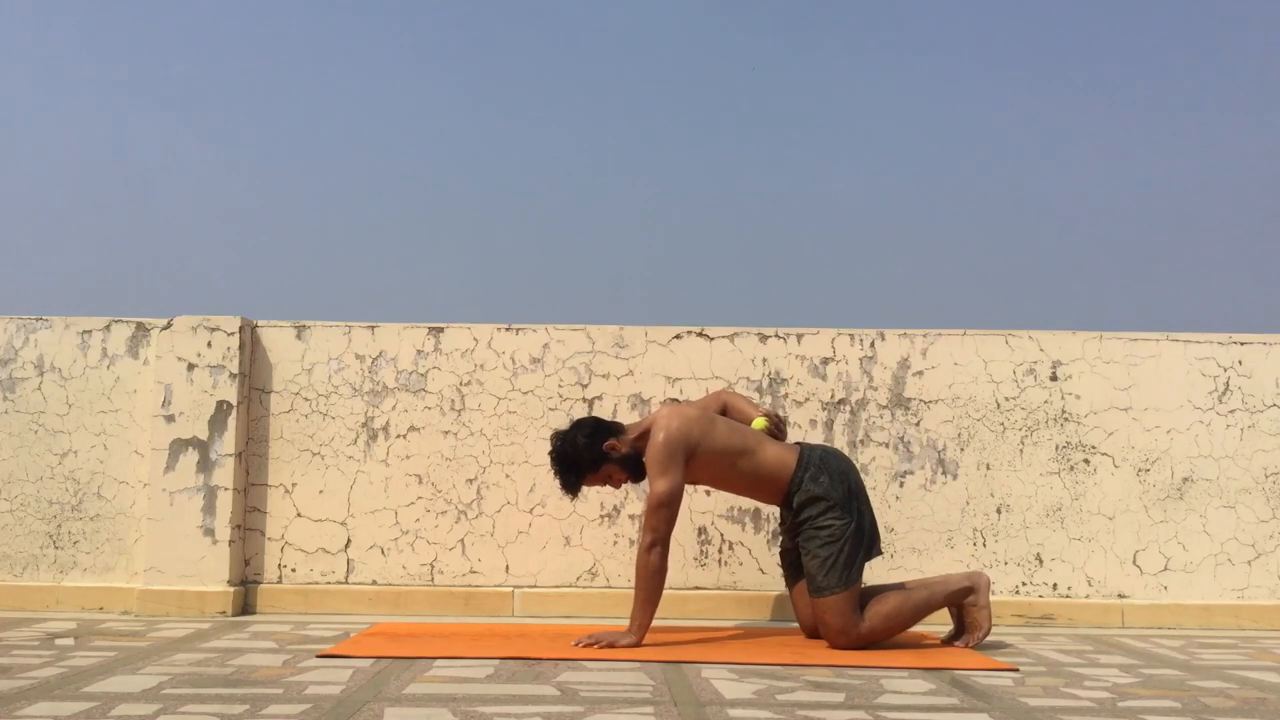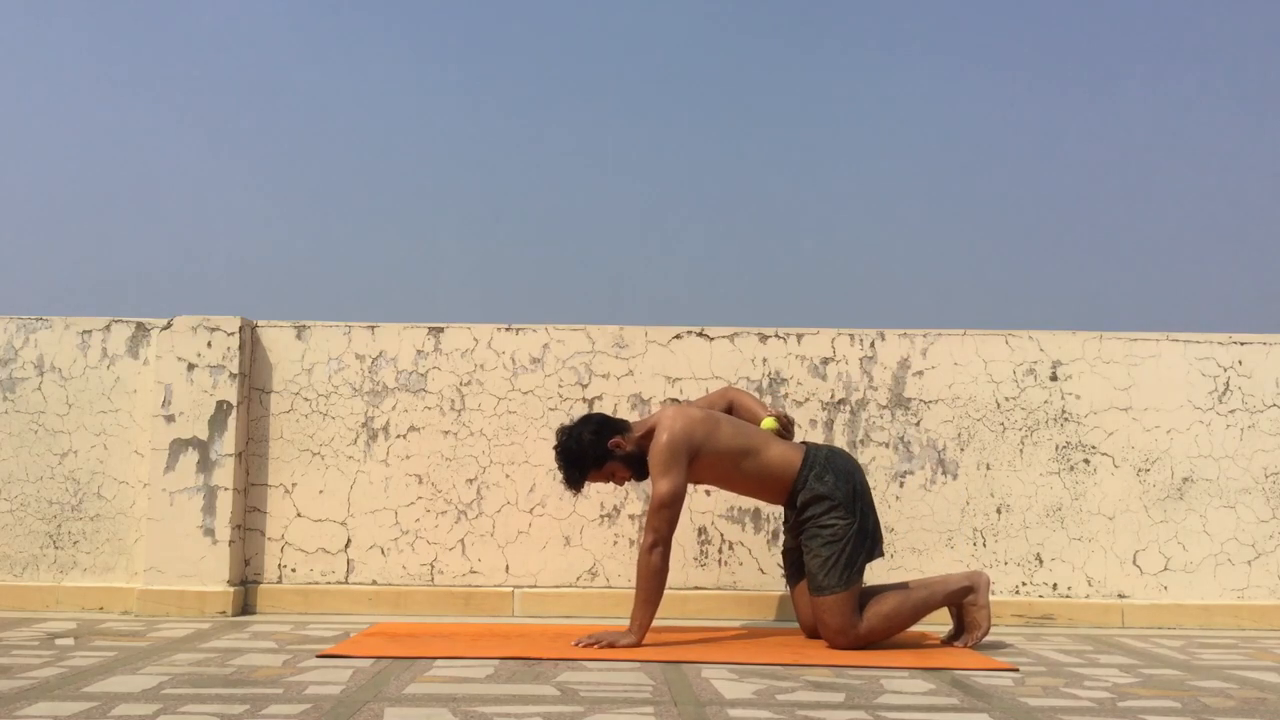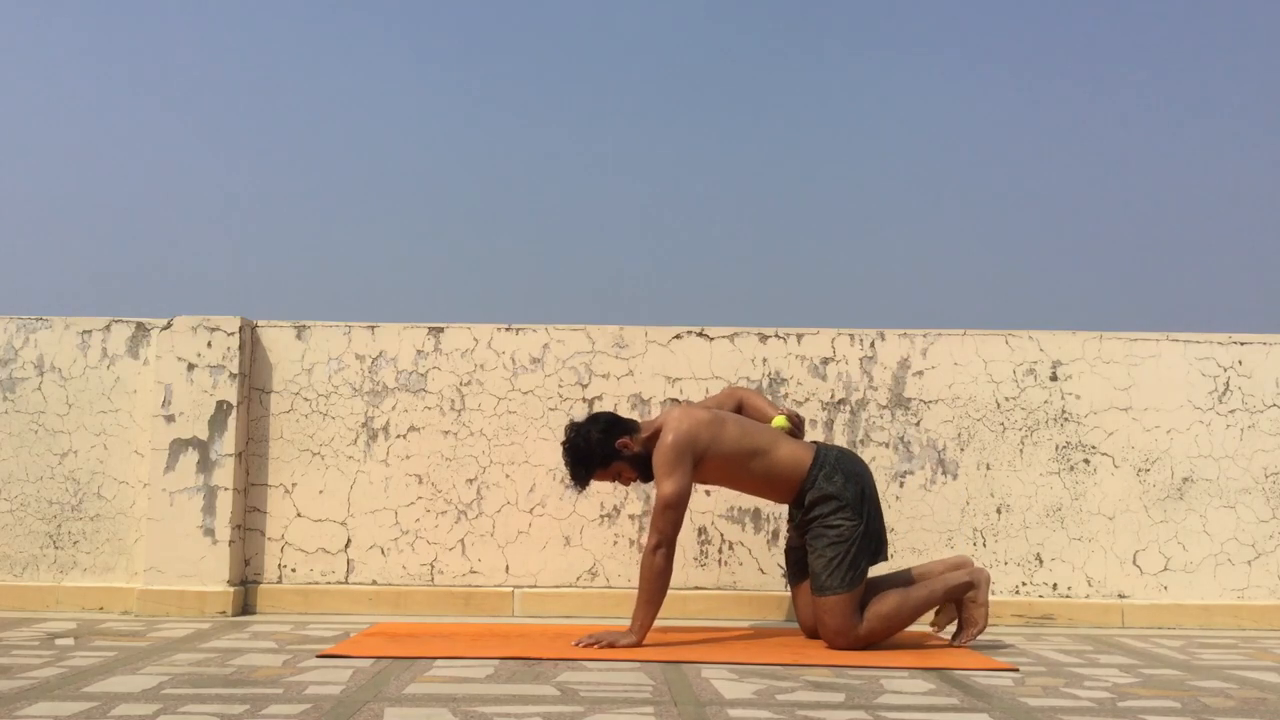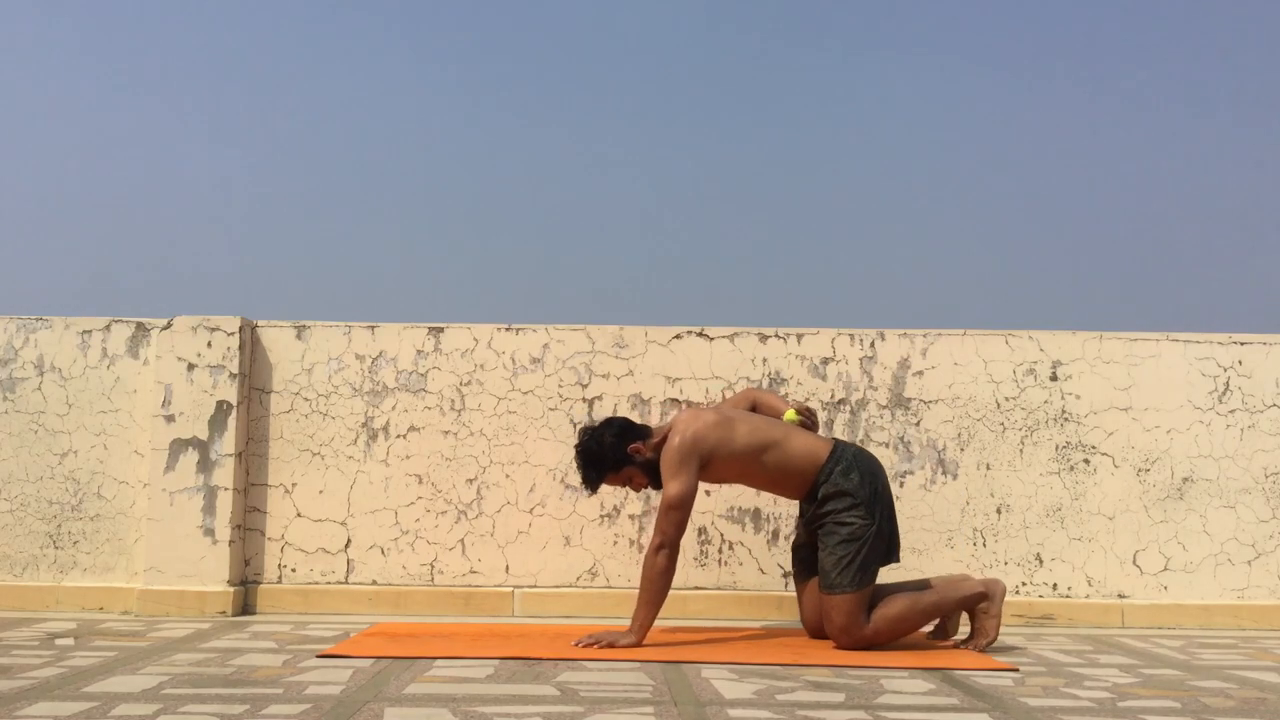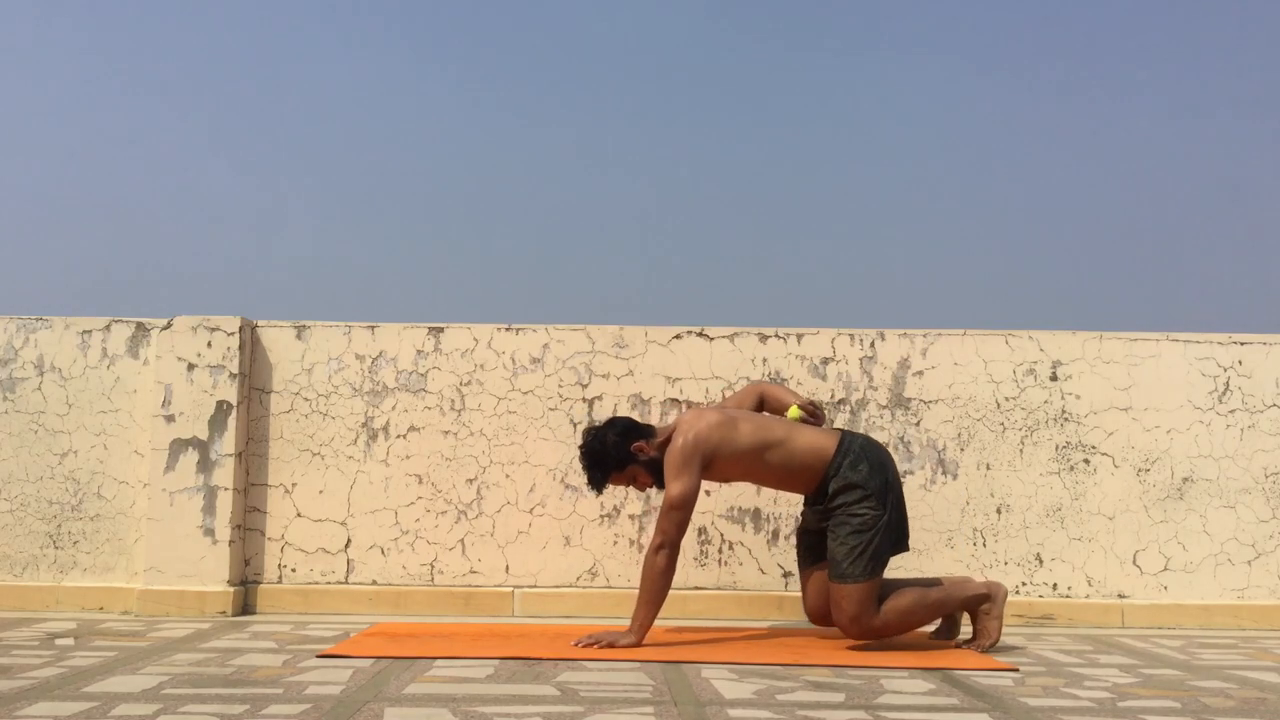
dt=0.2s
person 1, frame 1
left shoulder: (663, 440)
right shoulder: (669, 425)
left elbow: (654, 543)
right elbow: (722, 398)
left wrist: (634, 632)
right wrist: (760, 418)
left hip: (823, 486)
right hip: (804, 495)
left knee: (846, 634)
right knee: (815, 624)
left ankle: (964, 587)
right ankle: (944, 590)
person 1, frame 2
left shoulder: (667, 440)
right shoulder: (672, 423)
left elbow: (655, 543)
right elbow: (728, 396)
left wrist: (635, 632)
right wrist: (769, 420)
left hip: (827, 486)
right hip: (808, 494)
left knee: (845, 634)
right knee: (815, 624)
left ankle: (964, 587)
right ankle: (946, 591)
person 1, frame 3
left shoulder: (672, 441)
right shoulder: (678, 422)
left elbow: (660, 545)
right elbow: (737, 395)
left wrist: (635, 632)
right wrist: (778, 418)
left hip: (834, 487)
right hip: (814, 494)
left knee: (844, 634)
right knee: (815, 624)
left ankle: (962, 582)
right ankle: (941, 573)
person 1, frame 4
left shoulder: (679, 445)
right shoulder: (691, 428)
left elbow: (664, 546)
right elbow: (752, 396)
left wrist: (635, 633)
right wrist: (790, 415)
left hip: (848, 484)
right hip: (824, 492)
left knee: (850, 633)
right knee: (818, 623)
left ankle: (976, 593)
right ankle: (947, 588)
person 1, frame 5
left shoulder: (683, 445)
right shoulder: (698, 427)
left elbow: (664, 546)
right elbow: (758, 390)
left wrist: (635, 633)
right wrist: (800, 408)
left hip: (858, 474)
right hip: (830, 485)
left knee: (859, 622)
right knee: (822, 610)
left ankle: (977, 594)
right ankle: (948, 590)
